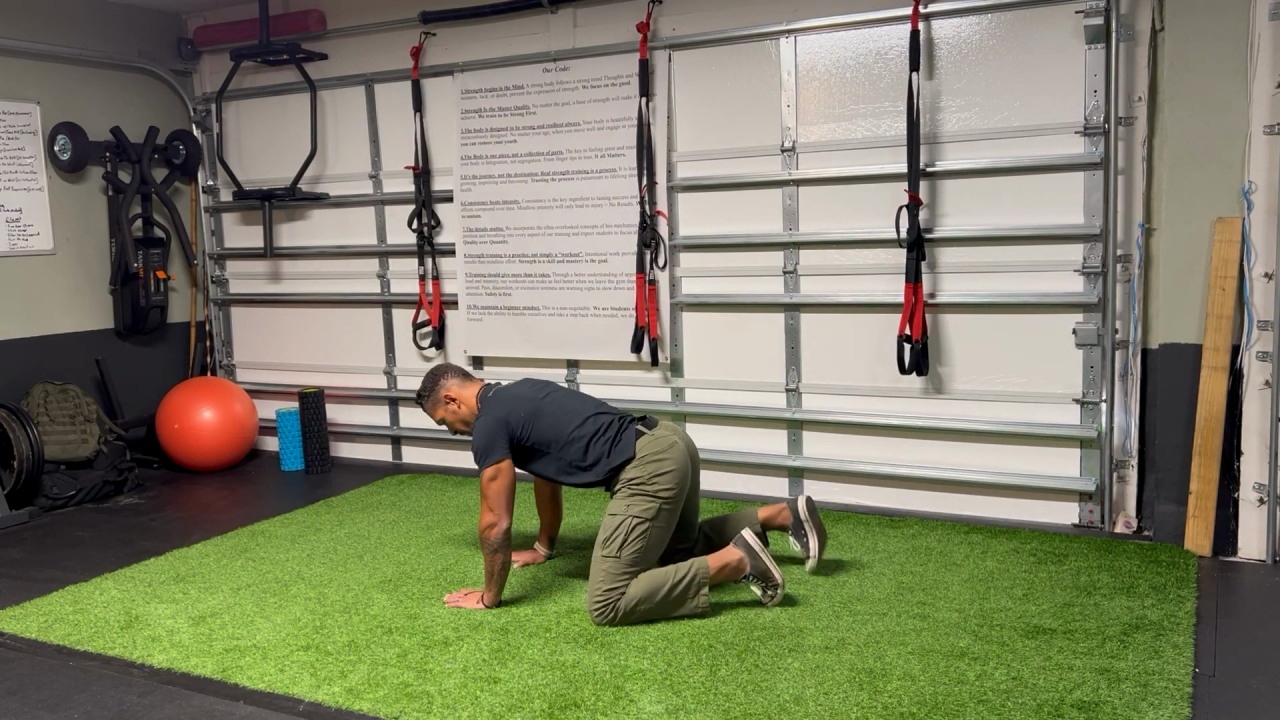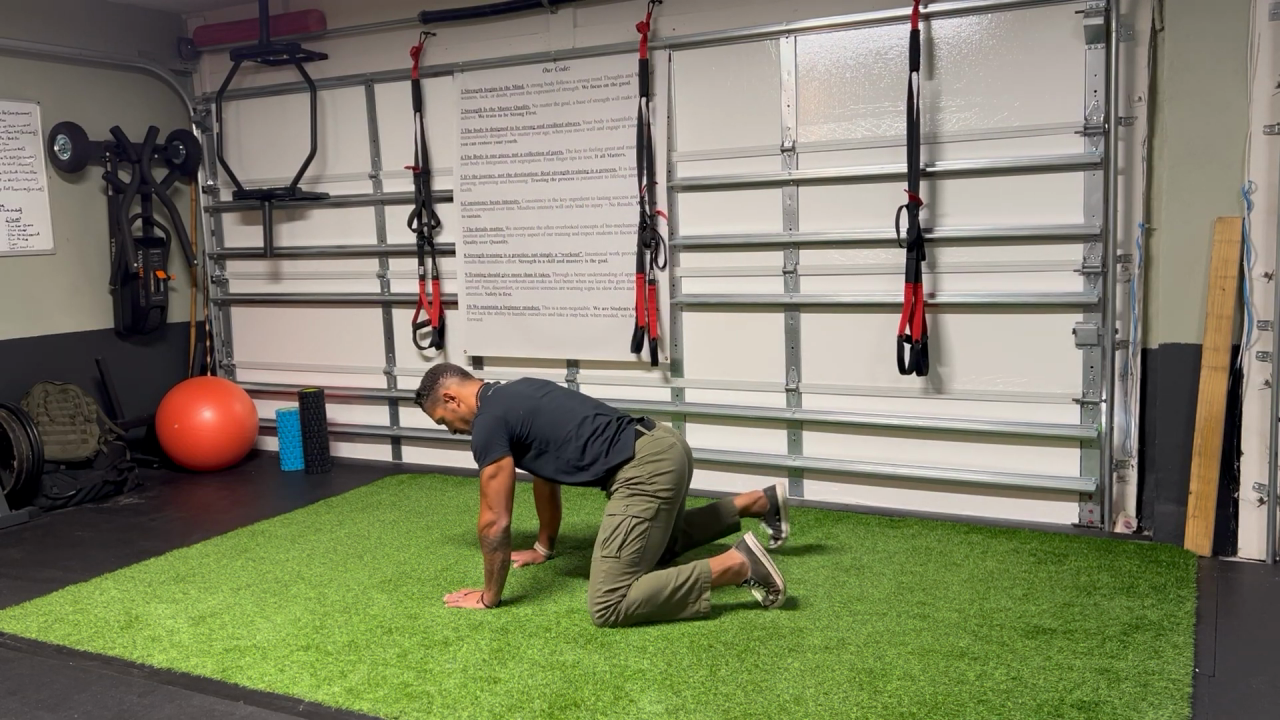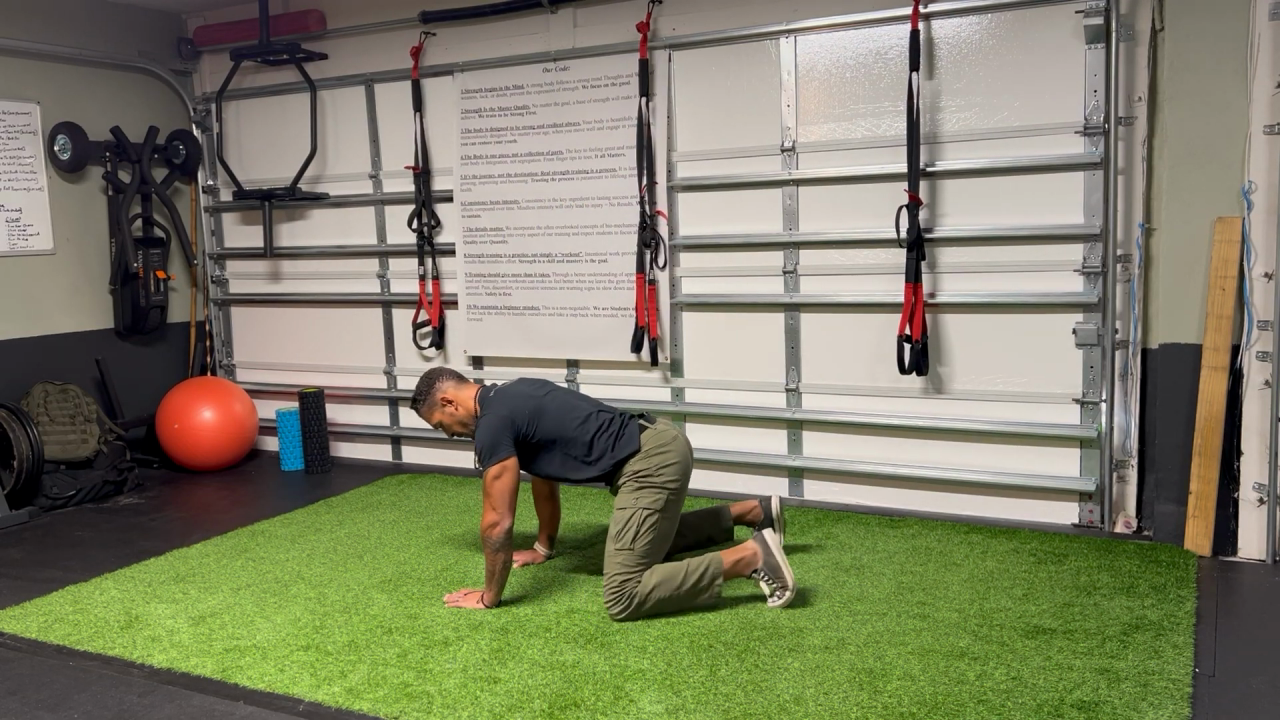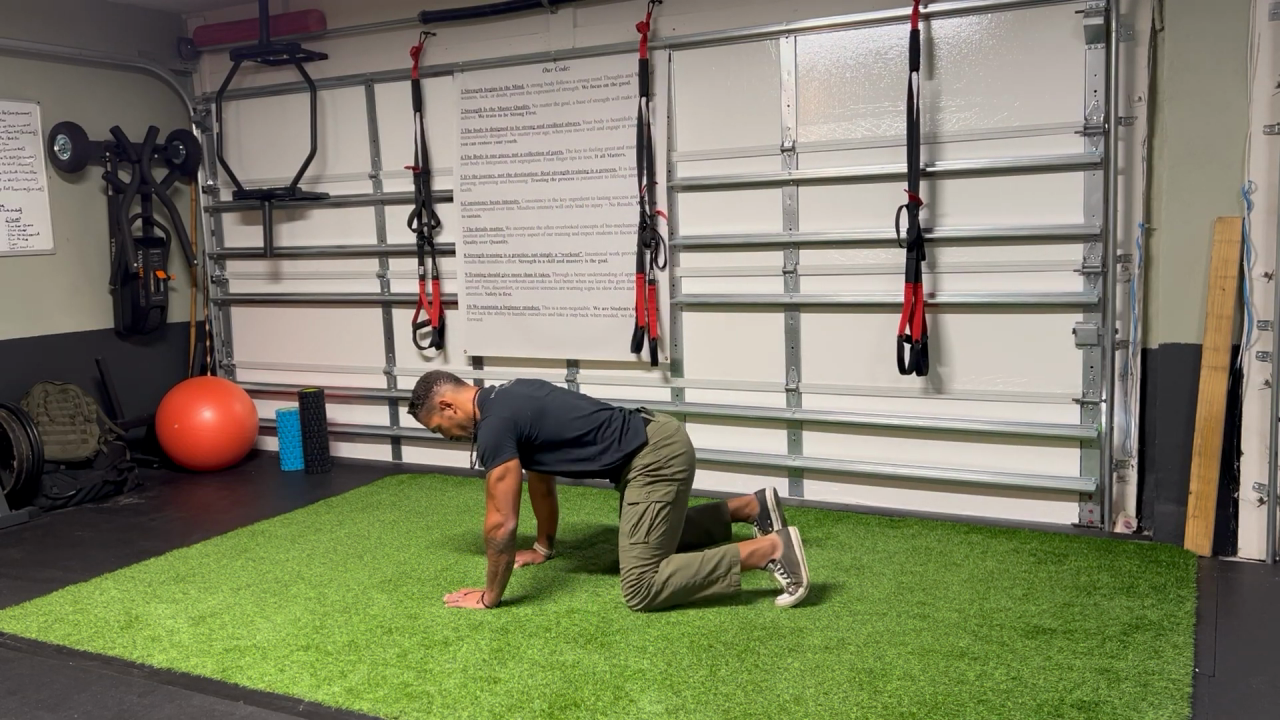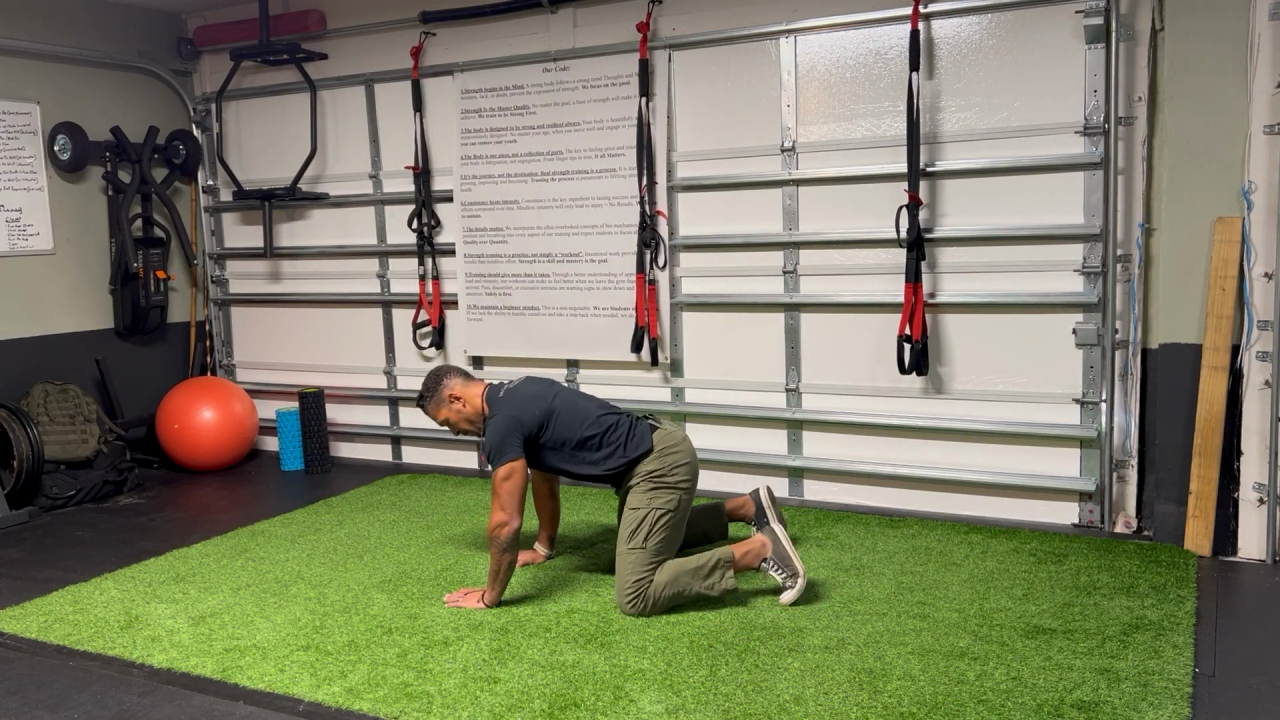
dt=0.2s
person 1, frame 1
left shoulder: (489, 425)
right shoulder: (518, 396)
left elbow: (495, 523)
right elbow: (547, 476)
left wrist: (490, 596)
right wrist: (542, 548)
left hip: (649, 470)
right hip: (671, 443)
left knee: (607, 606)
right knee: (680, 548)
left ankle: (737, 560)
right ankle: (787, 514)
person 1, frame 2
left shoulder: (489, 423)
right shoulder: (515, 396)
left elbow: (495, 521)
right elbow: (545, 477)
left wrist: (489, 596)
right wrist: (544, 547)
left hip: (646, 468)
right hip: (665, 446)
left knee: (609, 607)
right knee: (658, 542)
left ankle: (737, 565)
right ankle: (756, 502)
person 1, frame 3
left shoulder: (493, 424)
right shoulder: (510, 398)
left elbow: (498, 522)
right elbow: (545, 477)
left wrist: (489, 596)
right wrist: (544, 547)
left hip: (650, 462)
right hip: (661, 441)
left knee: (624, 597)
right knee: (653, 538)
left ankle: (753, 556)
right ankle: (753, 512)
person 1, frame 4
left shoulder: (494, 426)
right shoulder: (509, 399)
left elbow: (501, 523)
right elbow: (540, 478)
left wrist: (489, 597)
right wrist: (543, 548)
left hip: (656, 457)
right hip: (659, 438)
left knee: (640, 588)
right knee: (656, 535)
left ankle: (770, 547)
right ankle: (750, 506)
person 1, frame 5
left shoulder: (502, 423)
right shoulder: (516, 396)
left elbow: (506, 522)
right elbow: (545, 478)
left wrist: (490, 596)
right wrist: (543, 547)
left hip: (658, 464)
right hip: (661, 447)
left knee: (637, 594)
right knee: (655, 536)
left ankle: (759, 549)
right ankle: (747, 506)
